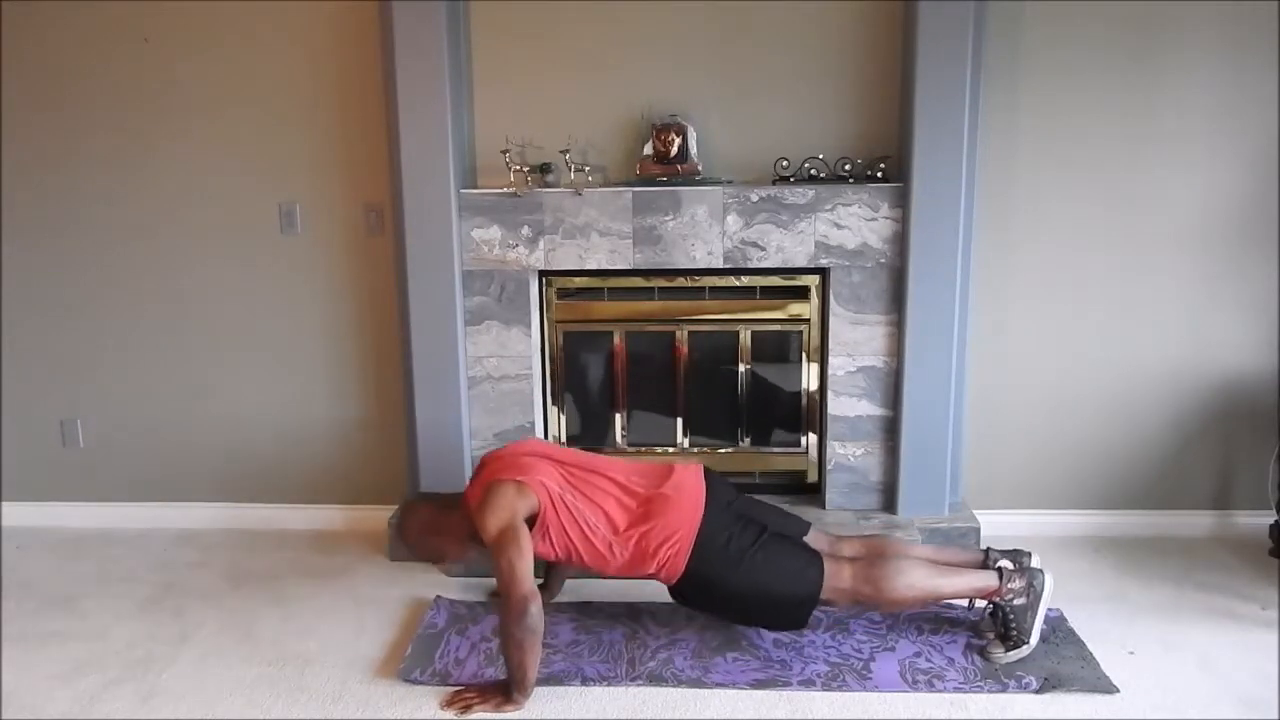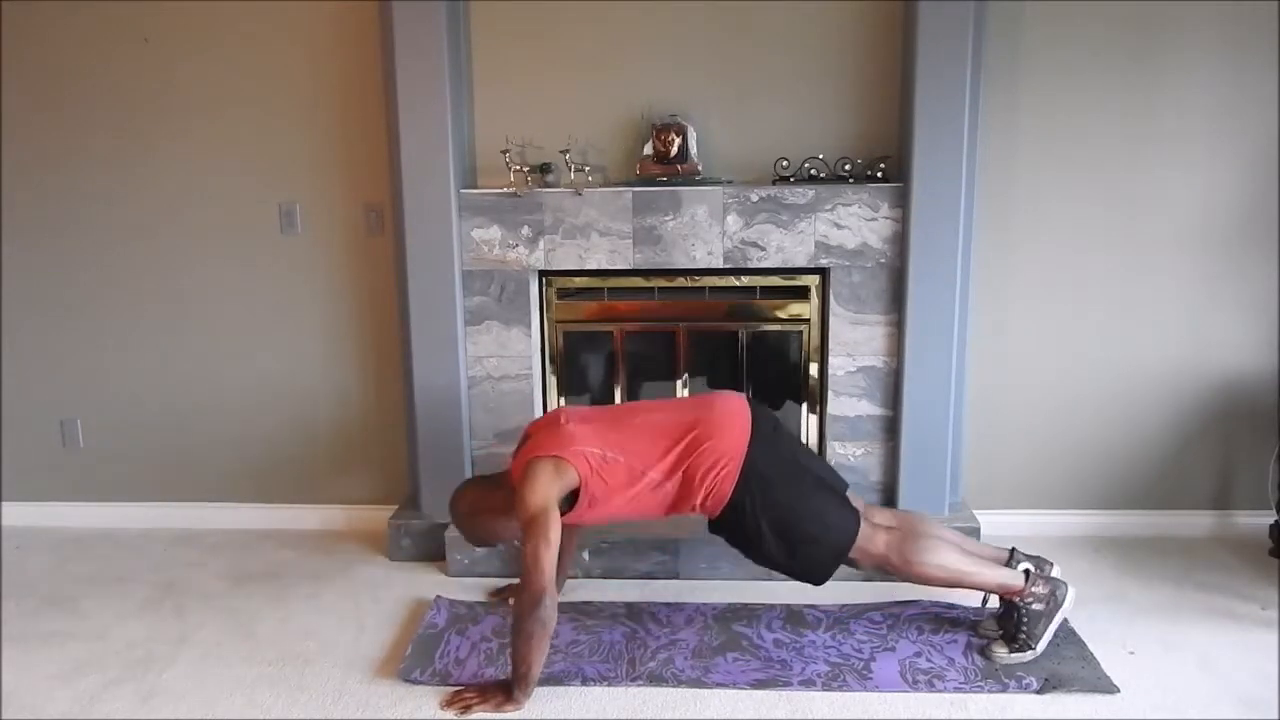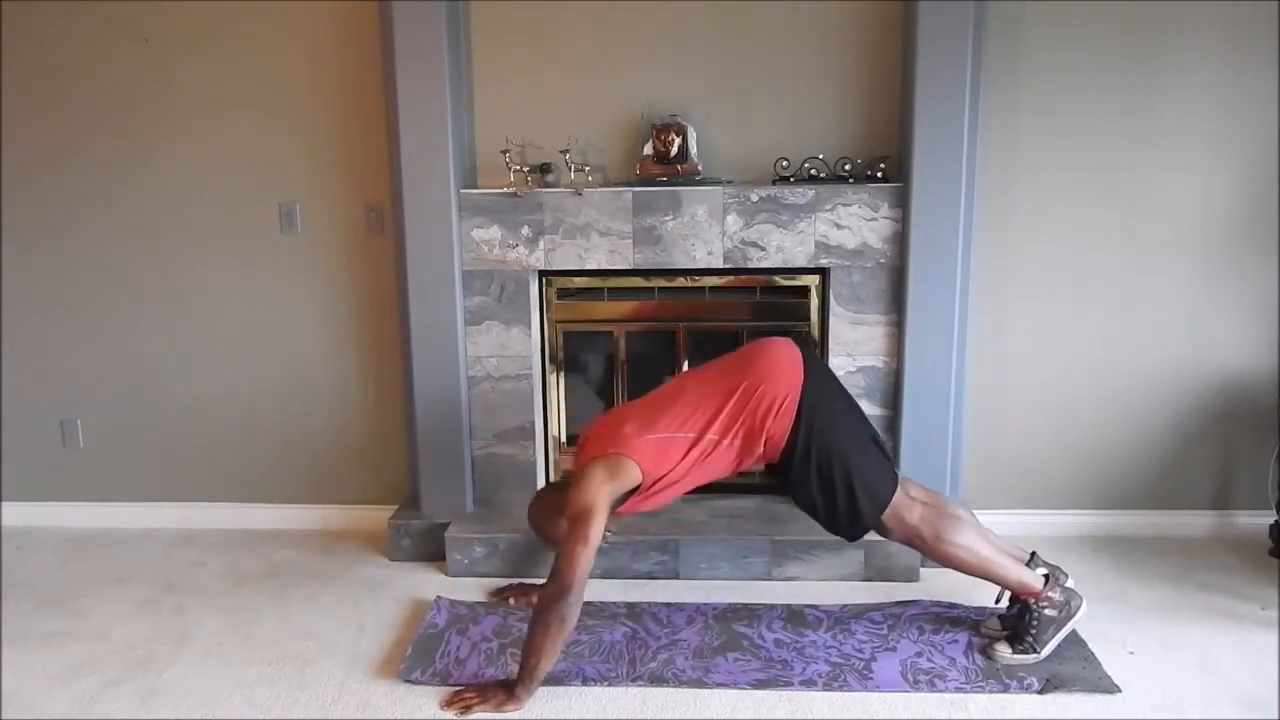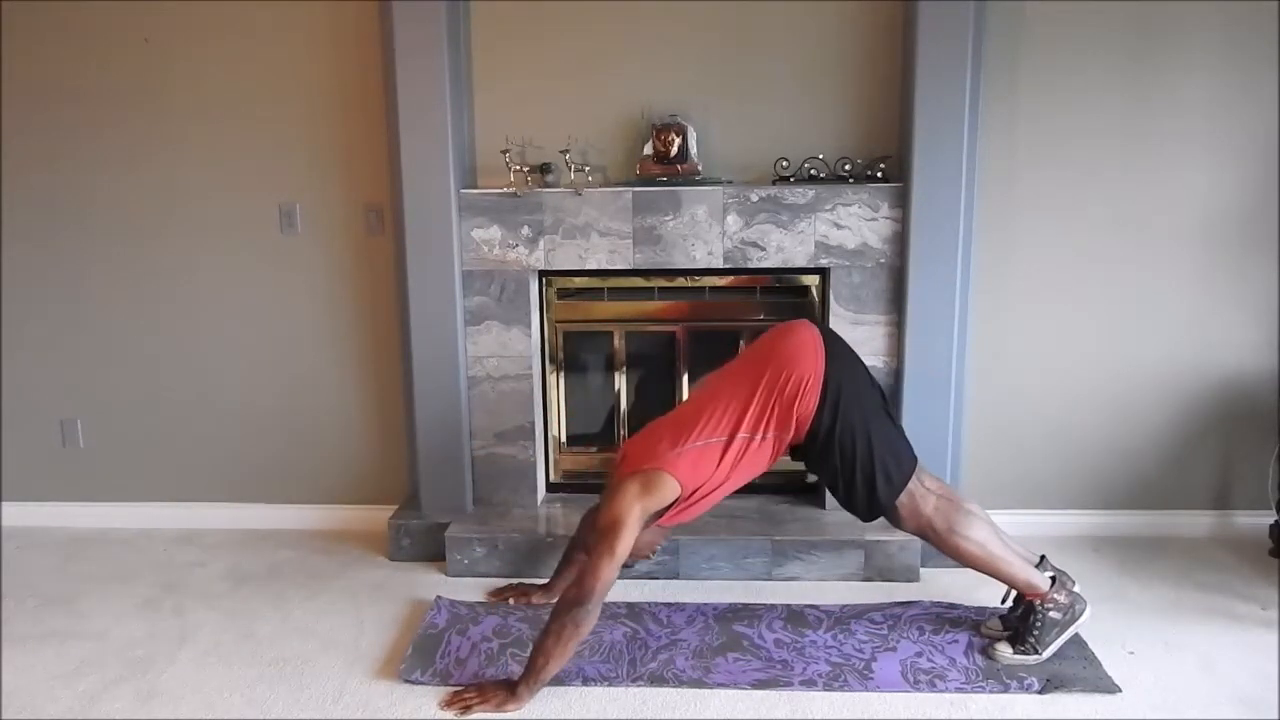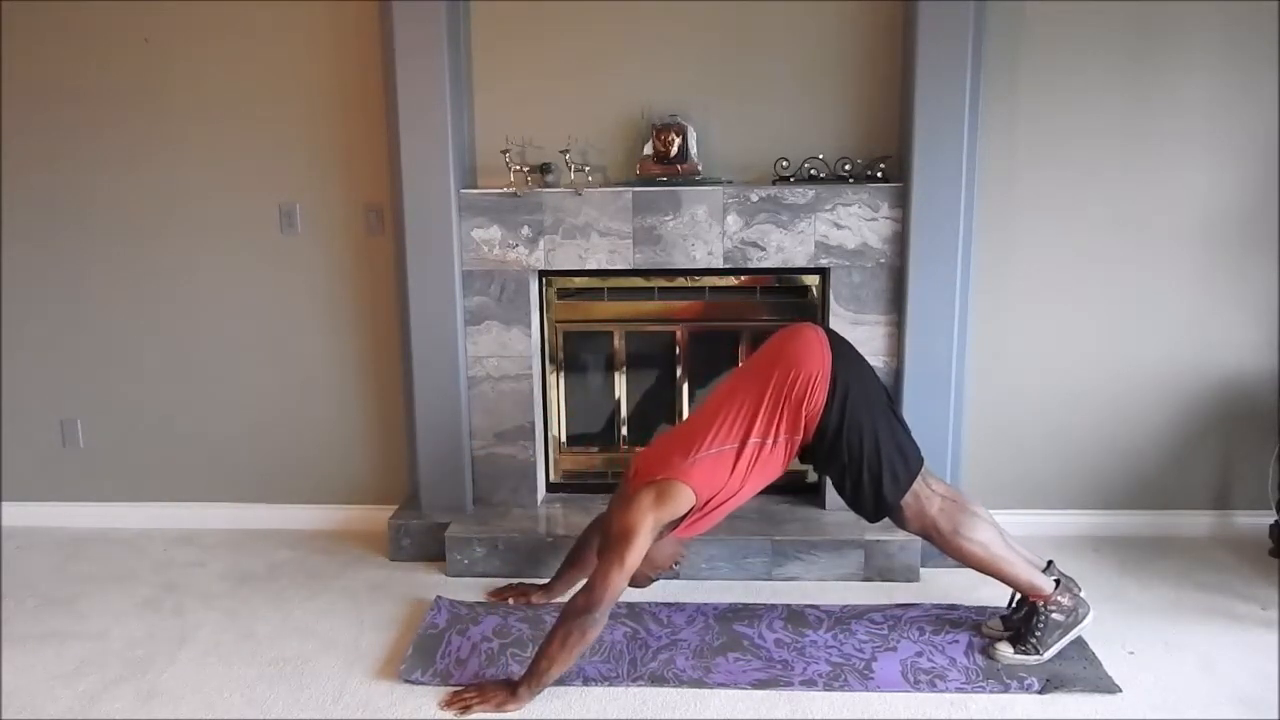
dt=0.4s
person 1, frame 1
left shoulder: (492, 508)
right shoulder: (504, 470)
left elbow: (520, 605)
right wrist: (548, 588)
left hip: (687, 545)
right hip: (690, 494)
left knee: (847, 584)
right knee: (840, 550)
left ankle: (1008, 587)
right ankle: (998, 563)
person 1, frame 2
left shoulder: (533, 485)
right shoulder: (542, 441)
left elbow: (537, 598)
right wrist: (547, 583)
left hip: (726, 467)
right hip: (732, 424)
left knee: (870, 546)
right knee: (868, 520)
left ankle: (1030, 588)
right ankle: (1020, 566)
person 1, frame 3
left shoulder: (593, 485)
right shoulder: (595, 457)
left elbow: (566, 596)
right wrist: (546, 587)
left hip: (783, 400)
right hip: (781, 372)
left knee: (898, 516)
right knee: (897, 498)
left ankle: (1048, 595)
right ankle: (1034, 574)
person 1, frame 4
left shoulder: (629, 502)
right shoulder: (630, 479)
left elbow: (584, 602)
right elbow: (589, 541)
right wrist: (546, 587)
left hip: (810, 378)
right hip: (804, 358)
left knee: (913, 506)
right knee: (914, 493)
left ankle: (1052, 596)
right ankle: (1038, 580)
person 1, frame 5
left shoulder: (646, 512)
right shoulder: (639, 490)
left elbow: (592, 608)
right elbow: (597, 531)
right wrist: (546, 588)
left hip: (817, 382)
right hip: (808, 364)
left knee: (919, 508)
right knee: (919, 496)
left ankle: (1056, 598)
right ankle: (1040, 583)
